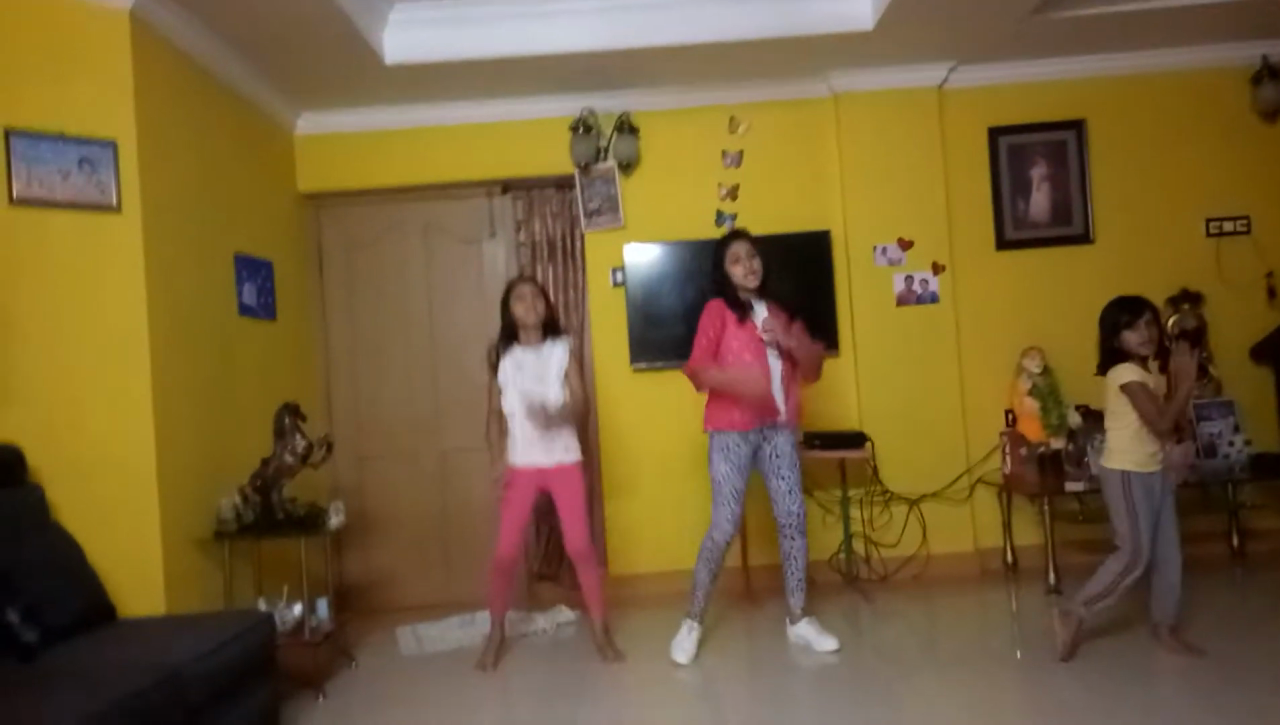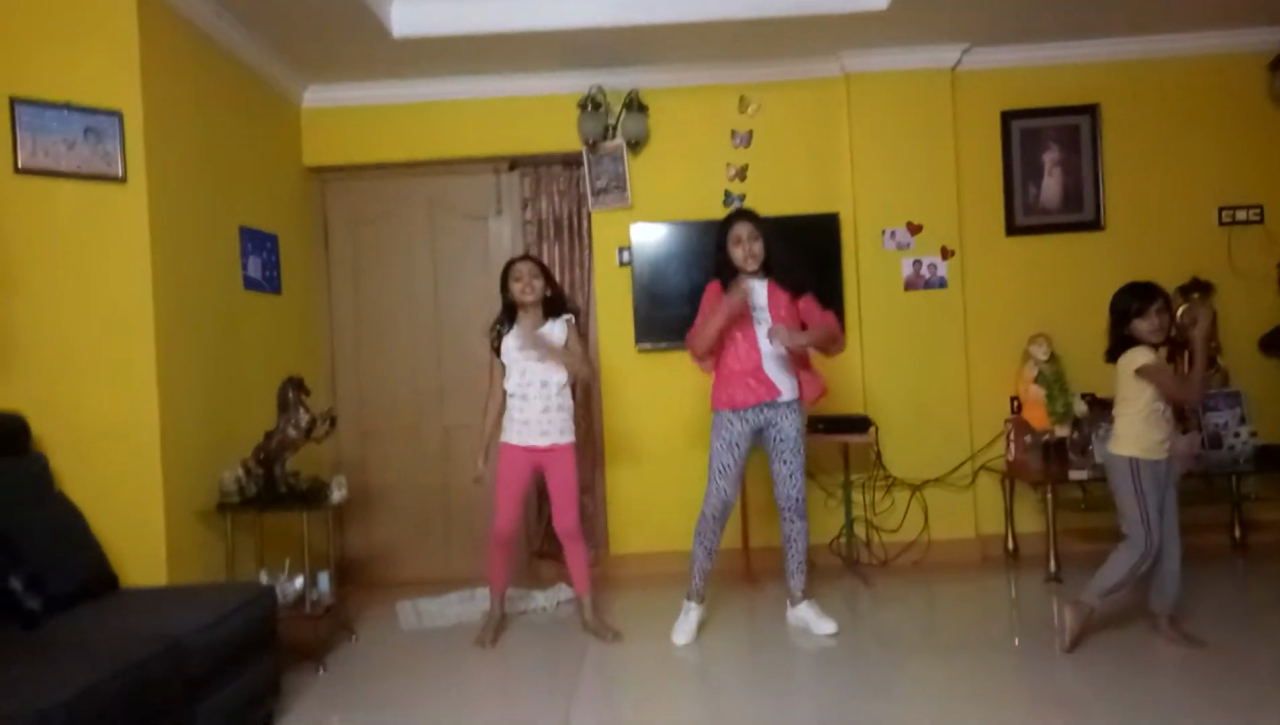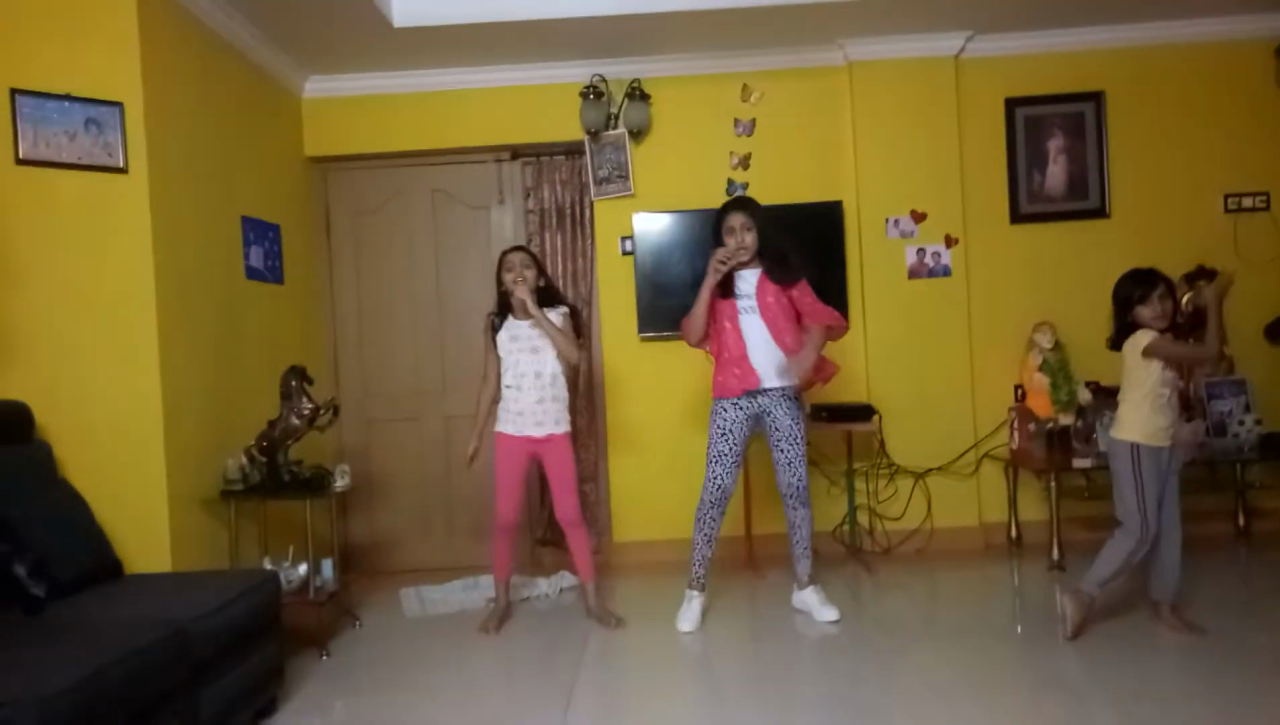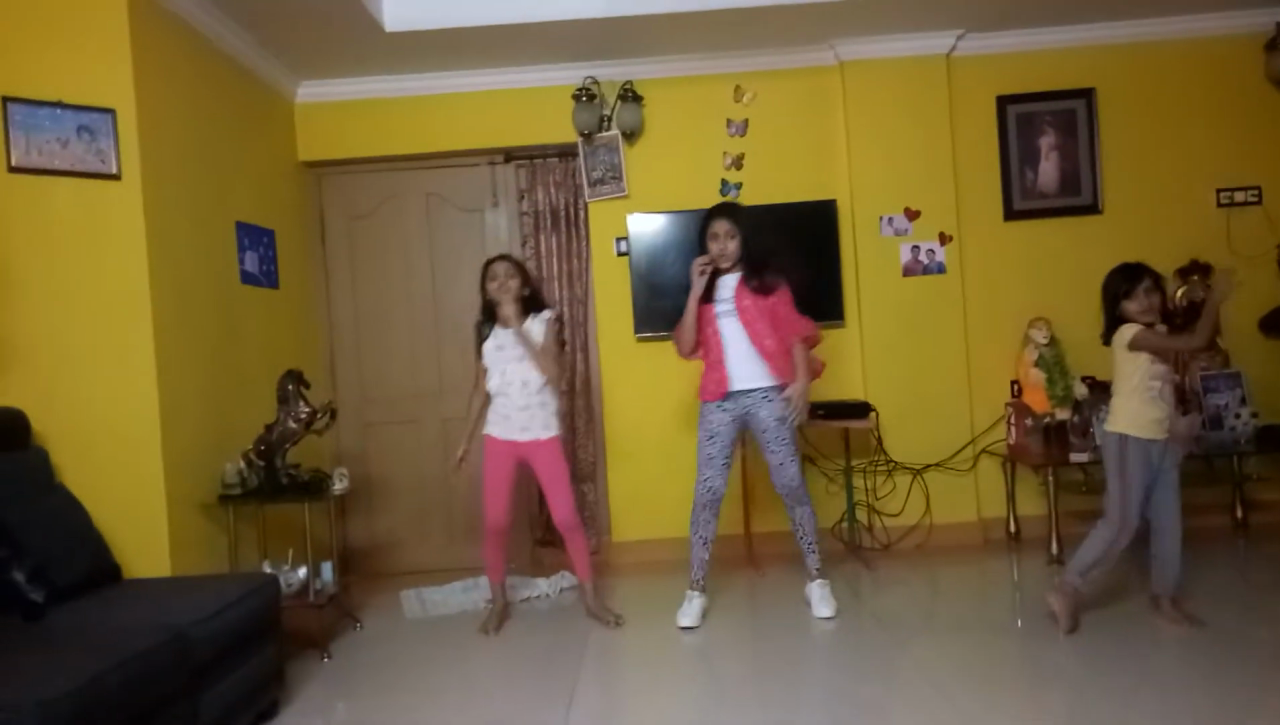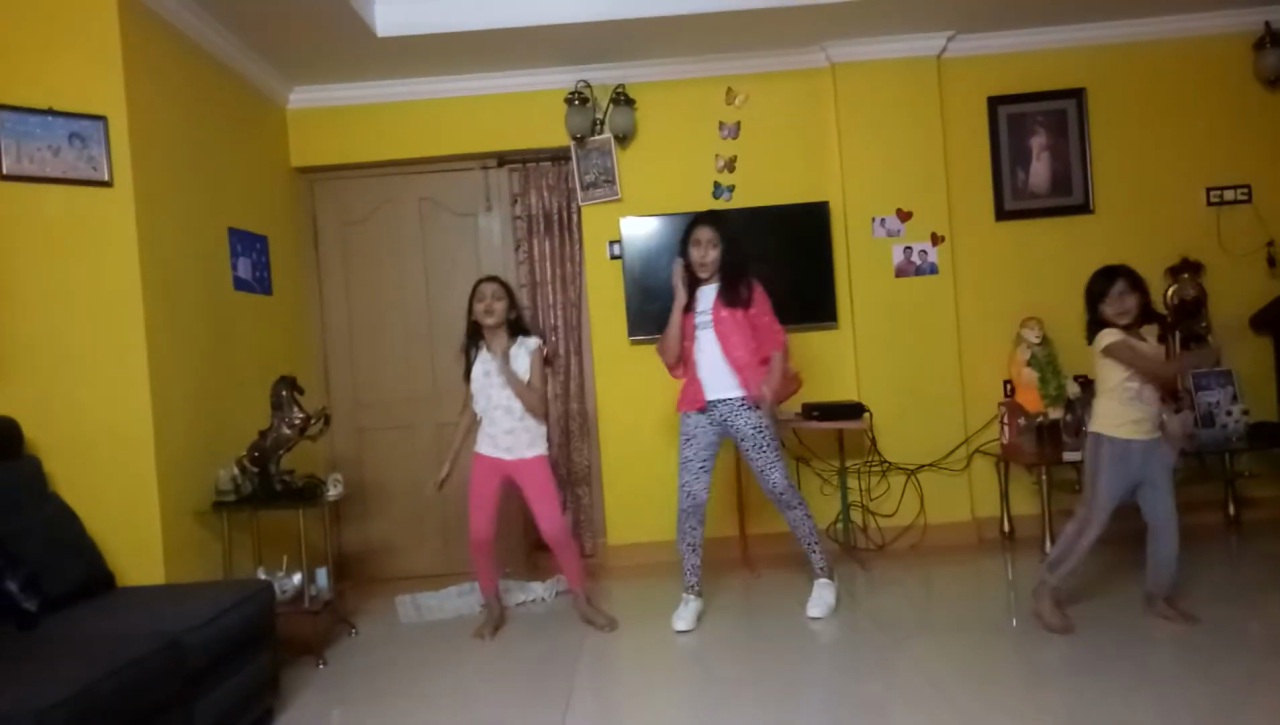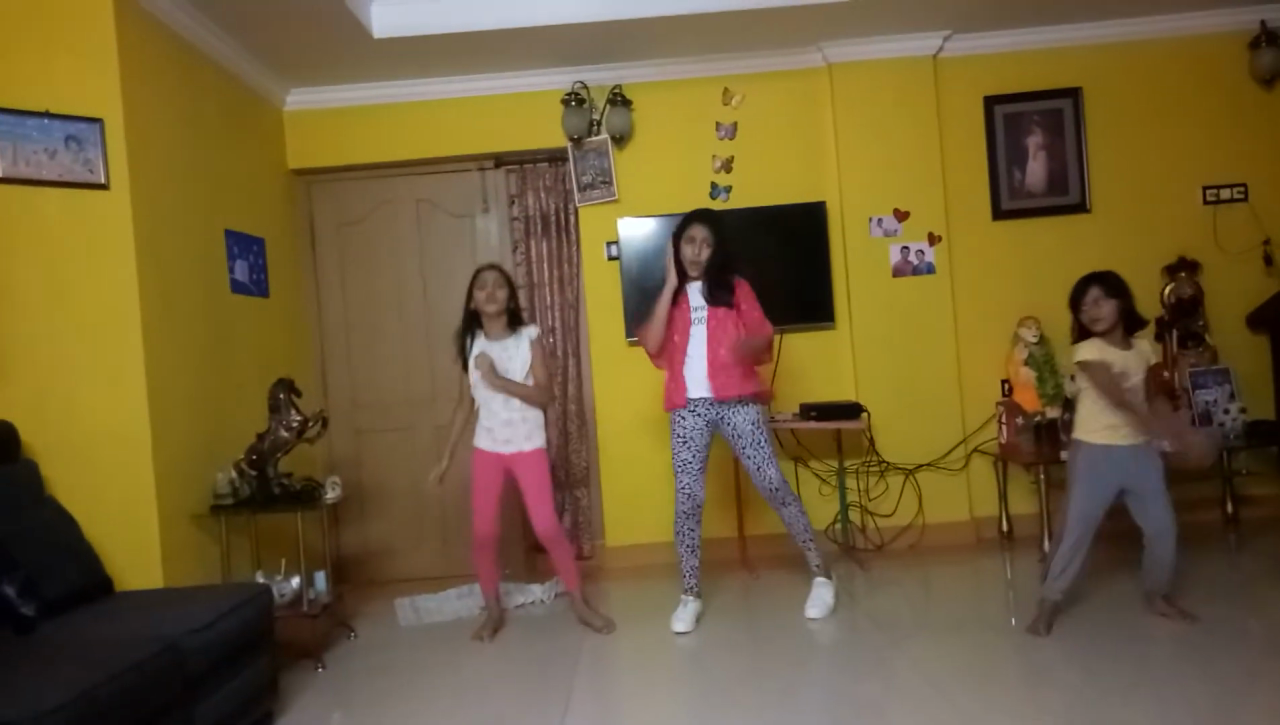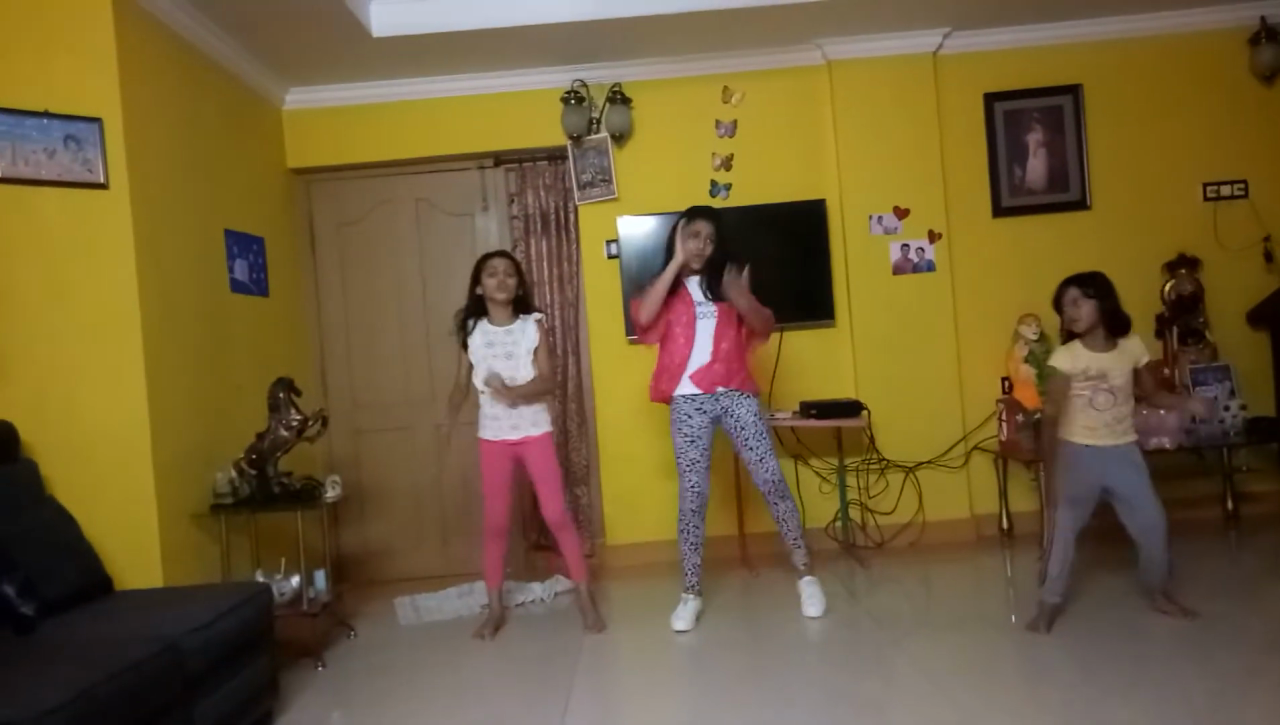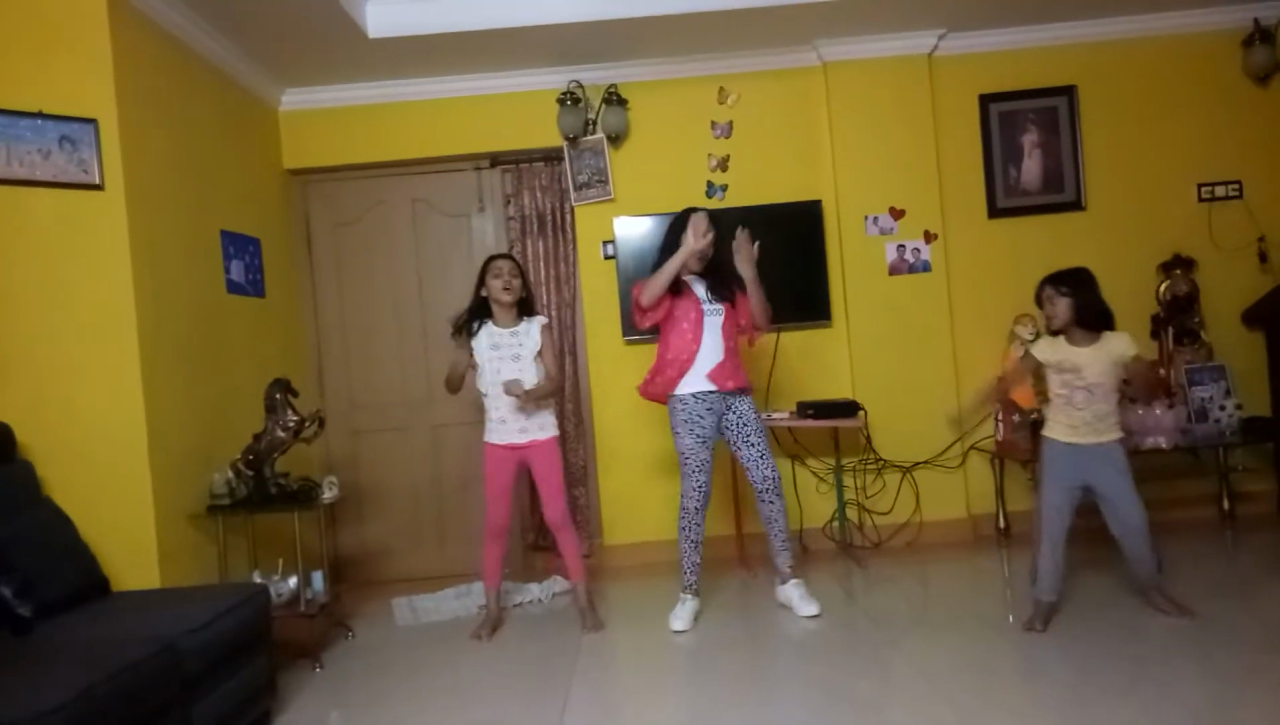
dt=0.1s
person 1, frame 1
left shoulder: (778, 313)
right shoulder: (718, 310)
left elbow: (812, 368)
right elbow: (700, 369)
left wrist: (791, 342)
right wrist: (739, 378)
left hip: (778, 428)
right hip: (734, 430)
left knee: (793, 519)
right knee: (724, 526)
left ankle: (798, 619)
right ankle: (693, 620)
person 1, frame 2
left shoulder: (787, 291)
right shoulder: (719, 291)
left elbow: (831, 335)
right elbow: (697, 349)
left wrist: (801, 338)
right wrist: (725, 310)
left hip: (785, 405)
right hip: (736, 408)
left knee: (793, 500)
right knee: (718, 502)
left ankle: (799, 602)
right ankle: (693, 603)
person 1, frame 3
left shoulder: (784, 276)
right shoulder: (718, 280)
left elbow: (829, 323)
right elbow: (692, 336)
left wrist: (809, 350)
right wrist: (710, 282)
left hip: (783, 393)
right hip: (733, 397)
left knee: (795, 488)
right knee: (716, 489)
left ankle: (804, 586)
right ankle: (695, 591)
person 1, frame 4
left shoulder: (765, 280)
right shoulder: (703, 290)
left elbow: (798, 332)
right elbow: (686, 346)
left wrist: (801, 383)
right wrist: (697, 289)
left hip: (766, 394)
right hip: (720, 399)
left knee: (791, 484)
right knee: (707, 493)
left ankle: (817, 579)
right ankle: (696, 591)
person 1, frame 5
left shoulder: (746, 291)
right shoulder: (687, 301)
left elbow: (774, 344)
right elbow: (672, 360)
left wrist: (771, 388)
right wrist: (679, 300)
left hip: (746, 404)
right hip: (699, 410)
left knee: (780, 489)
right knee: (690, 500)
left ankle: (823, 575)
right ankle: (691, 595)
person 1, frame 6
left shoulder: (734, 289)
right shoulder: (671, 298)
left elbow: (763, 337)
right elbow: (653, 347)
left wrist: (750, 344)
right wrist: (672, 284)
left hip: (737, 401)
right hip: (688, 407)
left knee: (774, 486)
right knee: (687, 500)
left ankle: (820, 573)
right ankle: (691, 595)
person 1, frame 7
left shoulder: (726, 284)
right shoulder: (669, 289)
left elbow: (762, 326)
right elbow: (642, 317)
left wrist: (745, 301)
right wrist: (675, 263)
left hip: (736, 395)
right hip: (688, 401)
left knee: (772, 481)
right knee: (692, 497)
left ankle: (806, 573)
right ankle: (690, 594)
person 1, frame 8
left shoulder: (723, 284)
right shoulder: (667, 284)
left elbow: (759, 321)
right elbow: (644, 300)
left wrist: (748, 272)
right wrist: (684, 252)
left hip: (734, 394)
right hip: (691, 398)
left knee: (766, 481)
right knee: (695, 494)
left ankle: (787, 579)
right ankle: (689, 594)
person 2, frame 1
left shoulder: (562, 350)
right shoulder: (501, 357)
left elbow: (580, 404)
right elbow: (494, 415)
left wrist: (555, 413)
right wrist: (498, 459)
left hip: (565, 462)
right hip: (521, 466)
left knee: (579, 547)
right knee: (506, 552)
left ankle: (600, 630)
right ankle: (496, 634)
person 2, frame 2
left shoulder: (563, 326)
right shoulder: (502, 335)
left elbow: (582, 370)
right elbow: (496, 395)
left wrist: (544, 344)
right wrist: (482, 450)
left hip: (559, 442)
right hip: (515, 444)
left knee: (568, 527)
right knee: (504, 529)
left ankle: (589, 612)
right ankle: (496, 613)
person 2, frame 3
left shoulder: (557, 316)
right shoulder: (496, 326)
left elbow: (574, 356)
right elbow: (490, 384)
left wrist: (537, 314)
right wrist: (475, 434)
left hip: (555, 431)
right hip: (510, 433)
left knee: (569, 514)
right knee: (506, 518)
left ankle: (592, 598)
right ankle: (501, 600)
person 2, frame 4
left shoulder: (544, 323)
right shoulder: (485, 332)
left elbow: (553, 375)
right elbow: (481, 390)
left wrist: (523, 333)
right wrist: (465, 440)
left hip: (543, 435)
right hip: (499, 438)
left knee: (566, 517)
right knee: (495, 523)
left ankle: (590, 597)
right ankle: (499, 602)
person 2, frame 5
left shoulder: (529, 348)
right shoulder: (473, 354)
left elbow: (539, 409)
right elbow: (470, 411)
left wrist: (507, 370)
right wrist: (449, 460)
left hip: (530, 454)
right hip: (487, 456)
left knee: (555, 530)
right knee: (479, 536)
left ankle: (582, 601)
right ankle: (493, 609)
person 2, frame 6
left shoulder: (529, 339)
right shoulder: (470, 344)
left elbow: (544, 394)
right elbow: (467, 404)
left wrist: (501, 380)
right wrist: (446, 456)
left hip: (529, 446)
right hip: (487, 449)
left knee: (547, 528)
right knee: (484, 533)
left ankle: (579, 602)
right ankle: (493, 610)
person 2, frame 7
left shoulder: (533, 324)
right shoulder: (471, 331)
left elbow: (547, 381)
right elbow: (462, 385)
left wrist: (514, 393)
right wrist: (452, 408)
left hip: (536, 433)
right hip: (492, 438)
left knee: (557, 514)
right knee: (494, 523)
left ankle: (585, 598)
right ankle: (495, 607)
person 2, frame 8
left shoulder: (538, 327)
right shoulder: (475, 332)
left elbow: (555, 379)
right elbow: (453, 387)
left wrist: (532, 395)
right wrist: (457, 367)
left hip: (541, 435)
right hip: (499, 441)
left knee: (558, 516)
right knee: (496, 523)
left ankle: (583, 599)
right ankle: (493, 608)
person 3, frame 1
left shoulder: (1149, 374)
right shoulder: (1126, 375)
left elbow: (1170, 423)
right elbow: (1161, 425)
right wrist: (1184, 383)
left hip: (1157, 475)
right hip: (1126, 476)
left knee: (1168, 555)
right knee: (1135, 555)
left ankle: (1165, 626)
right ankle: (1075, 613)
person 3, frame 2
left shoulder: (1152, 360)
right shoulder: (1138, 358)
right elbow: (1190, 394)
right wrist: (1200, 342)
left hip: (1159, 462)
right hip: (1132, 462)
left knee: (1167, 544)
right knee: (1143, 544)
left ankle: (1162, 616)
right ankle: (1082, 605)
person 3, frame 3
left shoulder: (1158, 344)
right shoulder: (1143, 340)
right elbow: (1209, 352)
right wrist: (1213, 302)
left hip: (1162, 449)
right hip: (1136, 448)
left knee: (1170, 531)
right knee: (1140, 530)
left ankle: (1165, 604)
right ankle: (1083, 593)
person 3, frame 4
left shoulder: (1156, 335)
right shoulder: (1129, 334)
right elbow: (1194, 343)
left wrist: (1174, 422)
right wrist: (1215, 300)
left hip: (1161, 442)
right hip: (1128, 441)
left knee: (1169, 523)
right knee: (1123, 521)
left ankle: (1164, 598)
right ankle: (1067, 587)
person 3, frame 5
left shoulder: (1148, 337)
right shoulder: (1109, 340)
right elbow: (1163, 372)
left wrist: (1162, 419)
right wrist: (1203, 356)
left hip: (1150, 445)
right hip: (1111, 444)
left knee: (1165, 522)
right knee: (1091, 519)
left ankle: (1159, 596)
right ankle: (1048, 590)
person 3, frame 6
left shoulder: (1141, 346)
right shoulder: (1090, 352)
right elbow: (1124, 400)
left wrist: (1160, 434)
right wrist: (1170, 432)
left hip: (1137, 451)
right hip: (1093, 451)
left knee: (1162, 526)
right knee: (1077, 530)
left ankle: (1158, 595)
right ankle: (1049, 601)
person 3, frame 7
left shoulder: (1132, 348)
right shoulder: (1064, 356)
left elbow: (1151, 393)
right elbow: (1053, 415)
left wrist: (1184, 402)
right wrist: (1052, 468)
left hip: (1123, 451)
right hip: (1078, 452)
left knee: (1151, 525)
right knee: (1064, 530)
left ankle: (1158, 592)
right ankle: (1050, 602)
person 3, frame 8
left shoulder: (1118, 343)
right shoulder: (1045, 348)
left elbow: (1148, 381)
right elbow: (1009, 380)
left wrist: (1142, 375)
left hip: (1104, 449)
right hip: (1058, 449)
left knee: (1133, 523)
right knee: (1051, 527)
left ankle: (1152, 589)
right ankle: (1045, 600)
